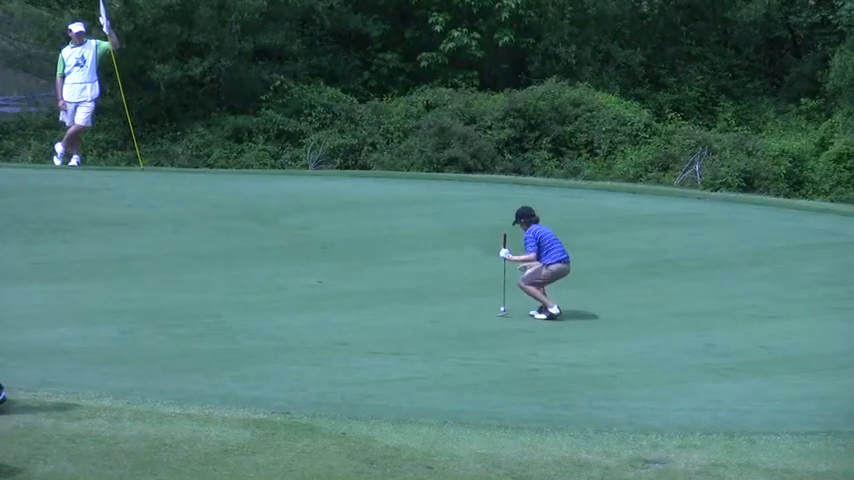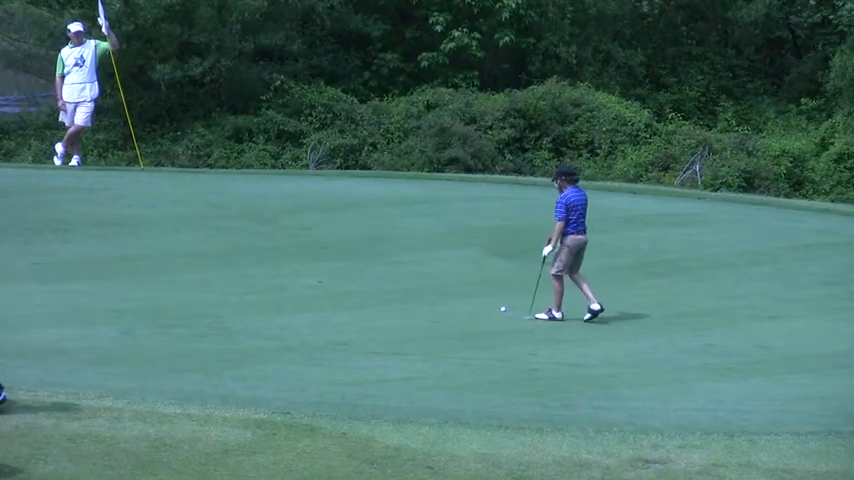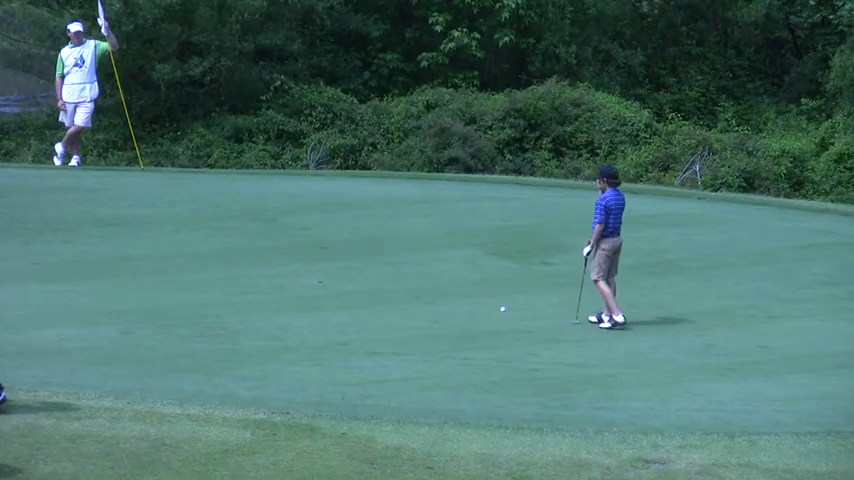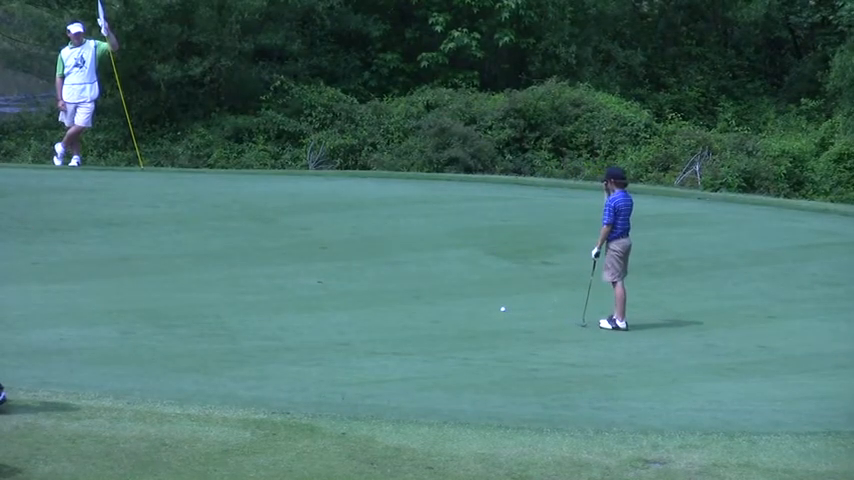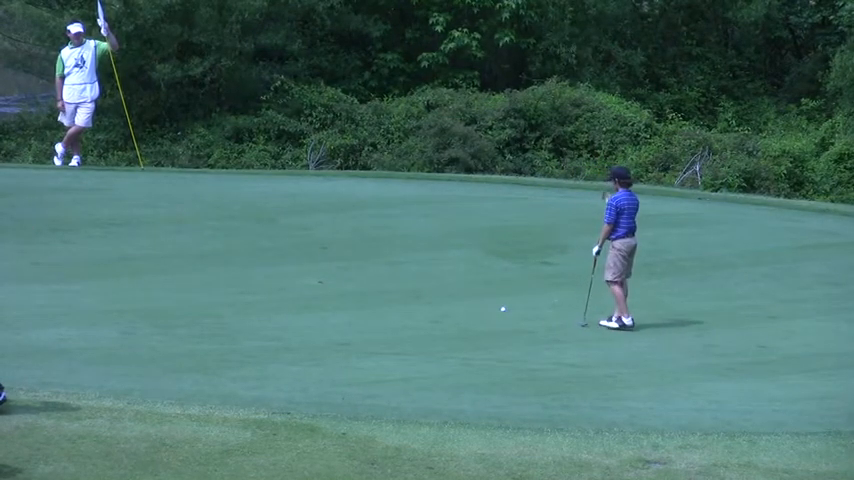
dt=0.7s
person 1, frame 1
left shoulder: (530, 232)
right shoulder: (544, 229)
left elbow: (532, 257)
left wrist: (511, 257)
right wrist: (528, 264)
left hip: (555, 266)
right hip: (564, 266)
left knee: (523, 282)
right knee: (531, 274)
left ankle: (552, 308)
right ankle: (546, 307)
person 1, frame 2
left shoulder: (563, 198)
right shoulder: (582, 193)
left elbow: (560, 223)
left wrist: (551, 244)
right wrist: (560, 190)
left hip: (569, 239)
right hip: (582, 237)
left knee: (557, 274)
right knee: (574, 274)
left ankle: (555, 312)
right ankle: (594, 304)
person 1, frame 3
left shoulder: (603, 200)
right shoulder: (620, 197)
left elbow: (600, 225)
left wrist: (590, 245)
right wrist: (601, 191)
left hip: (605, 242)
right hip: (617, 240)
left knee: (598, 279)
right knee: (610, 278)
left ankle: (617, 315)
right ankle: (607, 315)
person 1, frame 4
left shoulder: (612, 201)
right shoulder: (627, 198)
left elbow: (607, 227)
left wrist: (597, 247)
right wrist: (607, 193)
left hip: (615, 243)
right hip: (625, 241)
left knee: (617, 281)
right knee: (618, 280)
left ankle: (620, 321)
right ankle: (617, 316)
person 1, frame 5
left shoulder: (615, 200)
right shoulder: (634, 198)
left elbow: (608, 226)
left wrist: (599, 245)
left hip: (619, 243)
right hip: (631, 241)
left knee: (613, 281)
right knee: (622, 280)
left ankle: (626, 318)
right ankle: (617, 316)
person 2, frame 1
left shoulder: (94, 45)
right shoulder: (65, 52)
left elbow: (115, 46)
right elbow: (60, 77)
left wrist: (108, 31)
right wrist: (60, 98)
left hip: (87, 96)
right hip: (69, 97)
left knee: (80, 126)
right knee: (72, 128)
left ankle: (61, 146)
right ankle: (76, 156)
person 2, frame 2
left shoulder: (93, 46)
right shoulder: (64, 52)
left elbow: (114, 46)
right elbow: (59, 77)
left wrist: (107, 31)
right wrist: (59, 98)
left hip: (86, 97)
right hip: (68, 97)
left knee: (80, 126)
right knee: (72, 128)
left ankle: (62, 146)
right ankle: (76, 156)
person 2, frame 3
left shoulder: (93, 46)
right shoulder: (64, 52)
left elbow: (114, 47)
right elbow: (59, 77)
left wrist: (107, 32)
right wrist: (59, 98)
left hip: (87, 97)
right hip: (68, 98)
left knee: (79, 127)
right knee: (71, 128)
left ankle: (61, 146)
right ankle: (76, 156)
person 2, frame 4
left shoulder: (93, 46)
right shoulder: (64, 53)
left elbow: (114, 47)
right elbow: (59, 77)
left wrist: (107, 32)
right wrist: (59, 99)
left hip: (87, 97)
right hip: (69, 97)
left knee: (80, 127)
right knee: (71, 128)
left ankle: (61, 147)
right ankle: (76, 156)
person 2, frame 5
left shoulder: (93, 46)
right shoulder: (64, 53)
left elbow: (114, 47)
right elbow: (59, 77)
left wrist: (107, 32)
right wrist: (59, 99)
left hip: (87, 96)
right hip: (69, 97)
left knee: (80, 127)
right knee: (71, 128)
left ankle: (62, 147)
right ankle: (76, 156)
